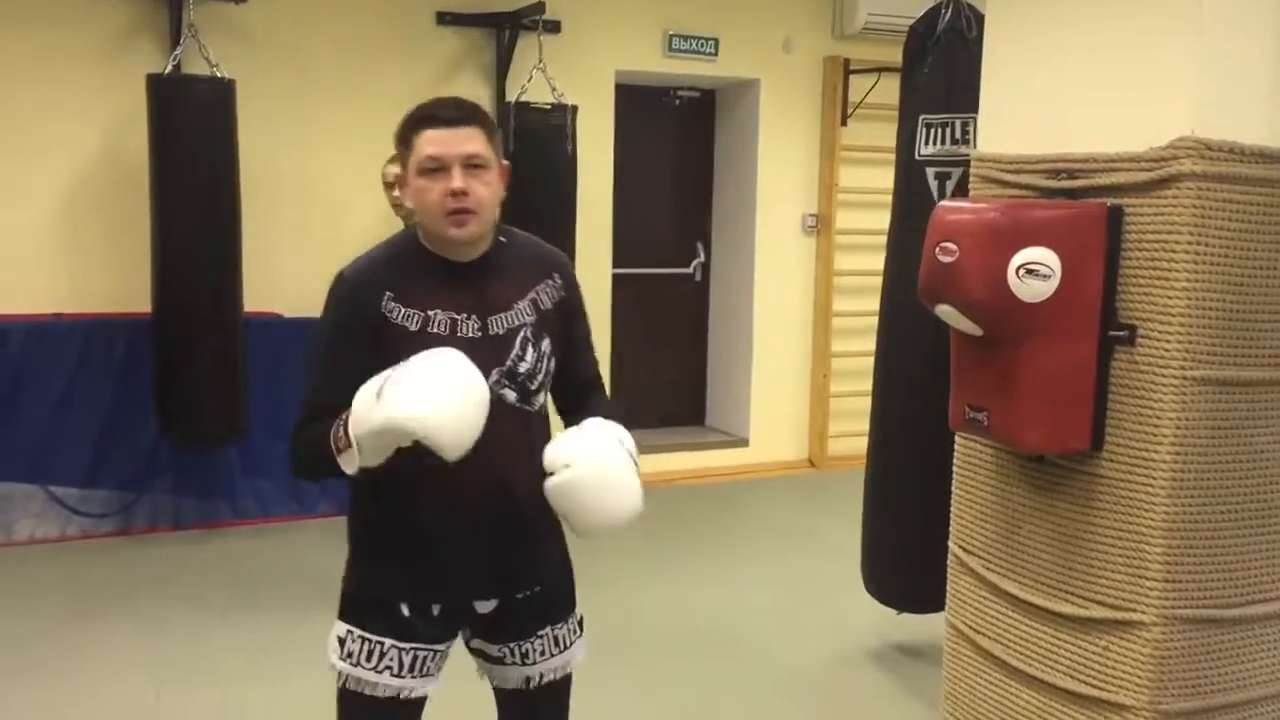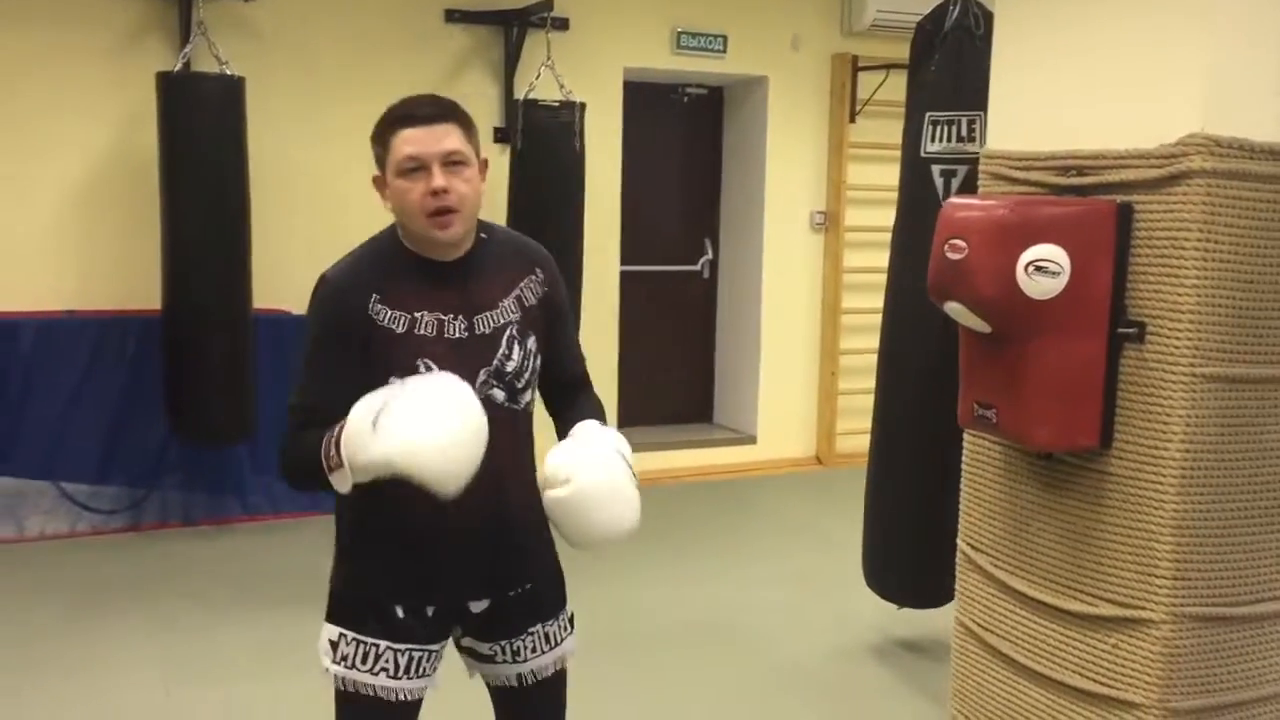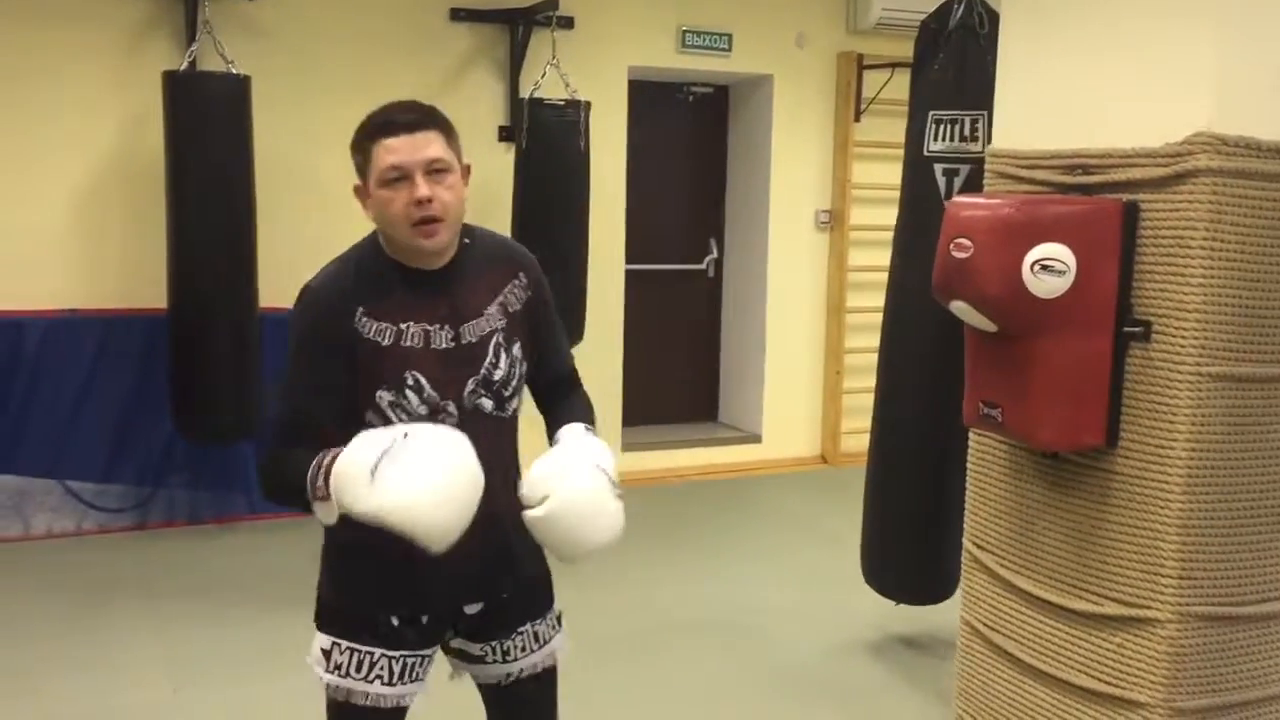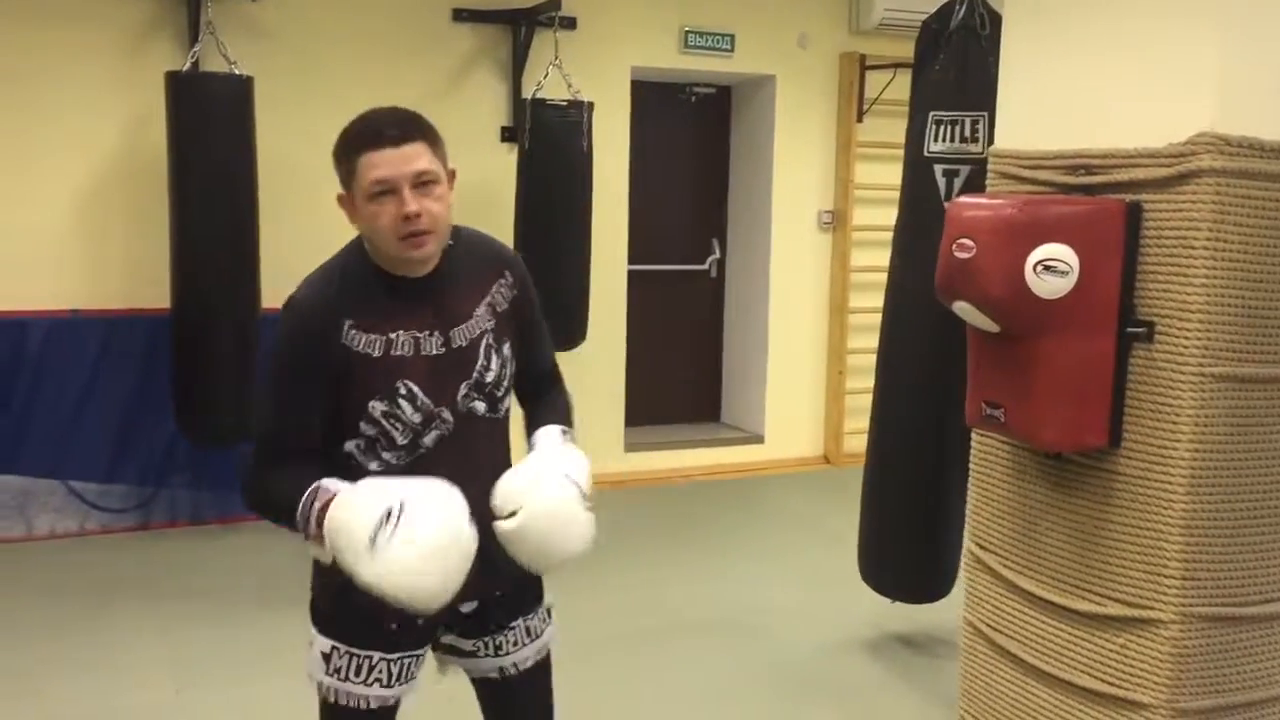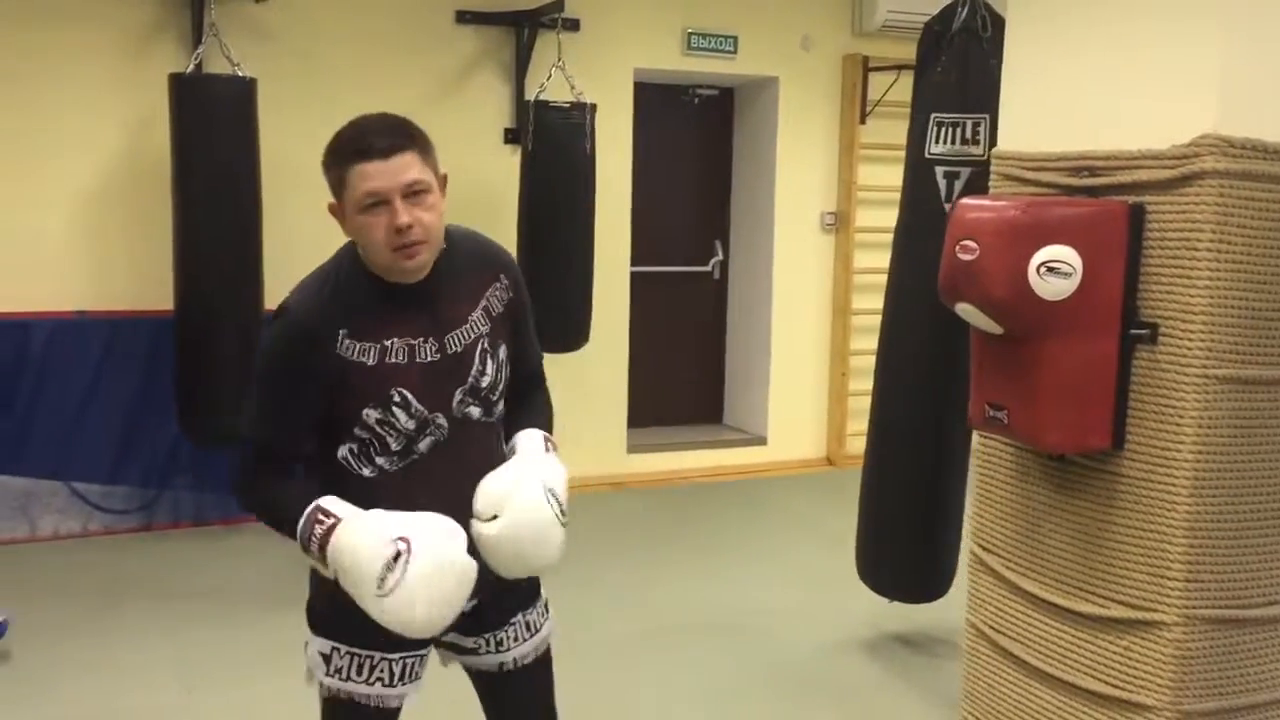
dt=0.1s
person 1, frame 1
left shoulder: (547, 273)
right shoulder: (367, 288)
left elbow: (583, 392)
right elbow: (308, 450)
left wrist: (602, 440)
right wrist: (369, 424)
left hip: (526, 558)
right hip: (398, 573)
person 1, frame 2
left shoulder: (529, 268)
right shoulder: (350, 290)
left elbow: (571, 388)
right elbow: (297, 457)
right wrist: (358, 444)
left hip: (516, 556)
right hip: (388, 574)
person 1, frame 3
left shoulder: (512, 271)
right shoulder: (333, 302)
left elbow: (560, 386)
right elbow: (282, 465)
left wrist: (580, 449)
right wrist: (345, 476)
left hip: (504, 560)
right hip: (377, 585)
person 1, frame 4
left shoulder: (497, 269)
right shoulder: (320, 313)
left elbow: (541, 382)
right elbow: (269, 477)
left wrist: (556, 453)
right wrist: (336, 515)
left hip: (495, 559)
right hip: (369, 585)
person 1, frame 5
left shoulder: (491, 271)
right shoulder: (311, 321)
left elbow: (528, 385)
right elbow: (262, 478)
left wrist: (534, 458)
right wrist: (339, 537)
left hip: (494, 557)
right hip: (368, 587)
